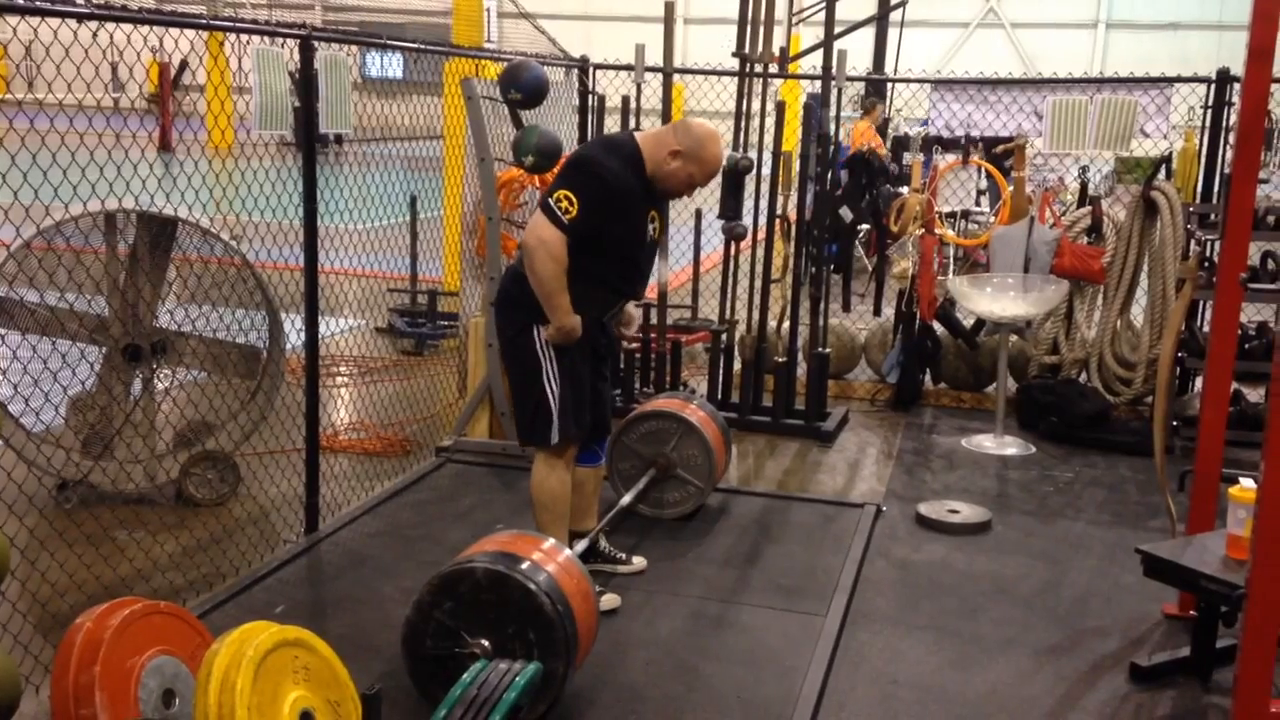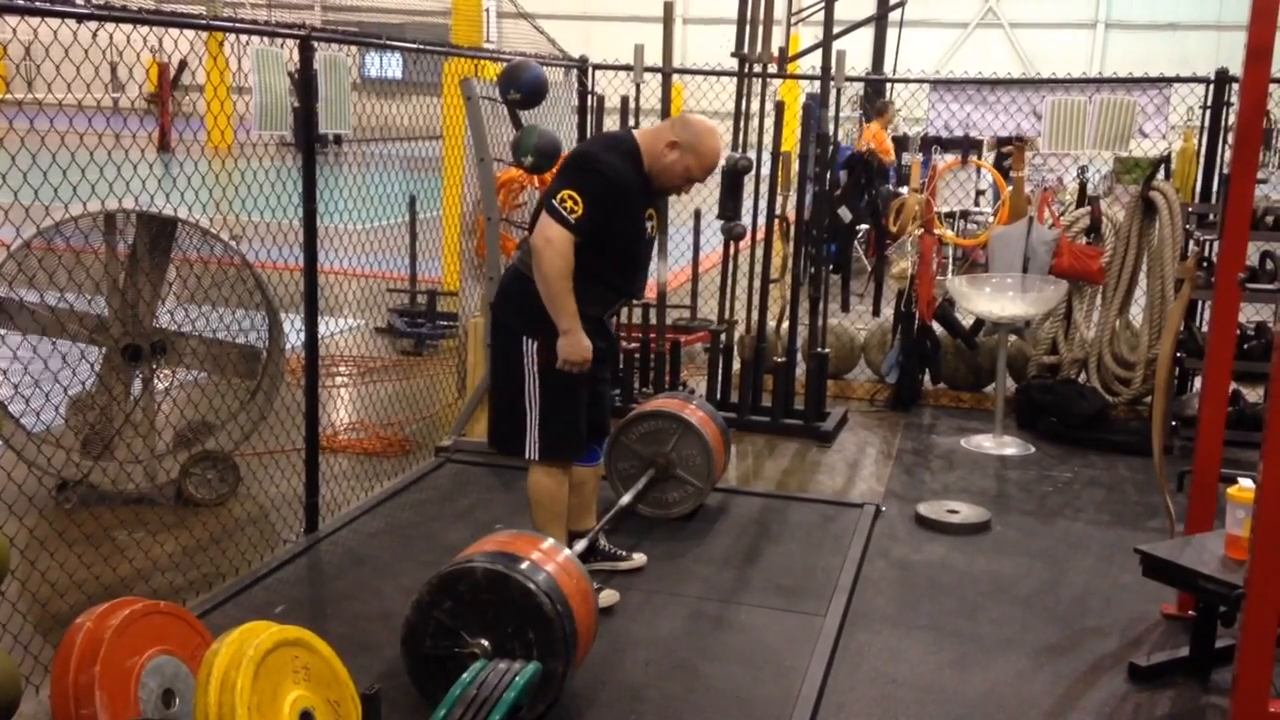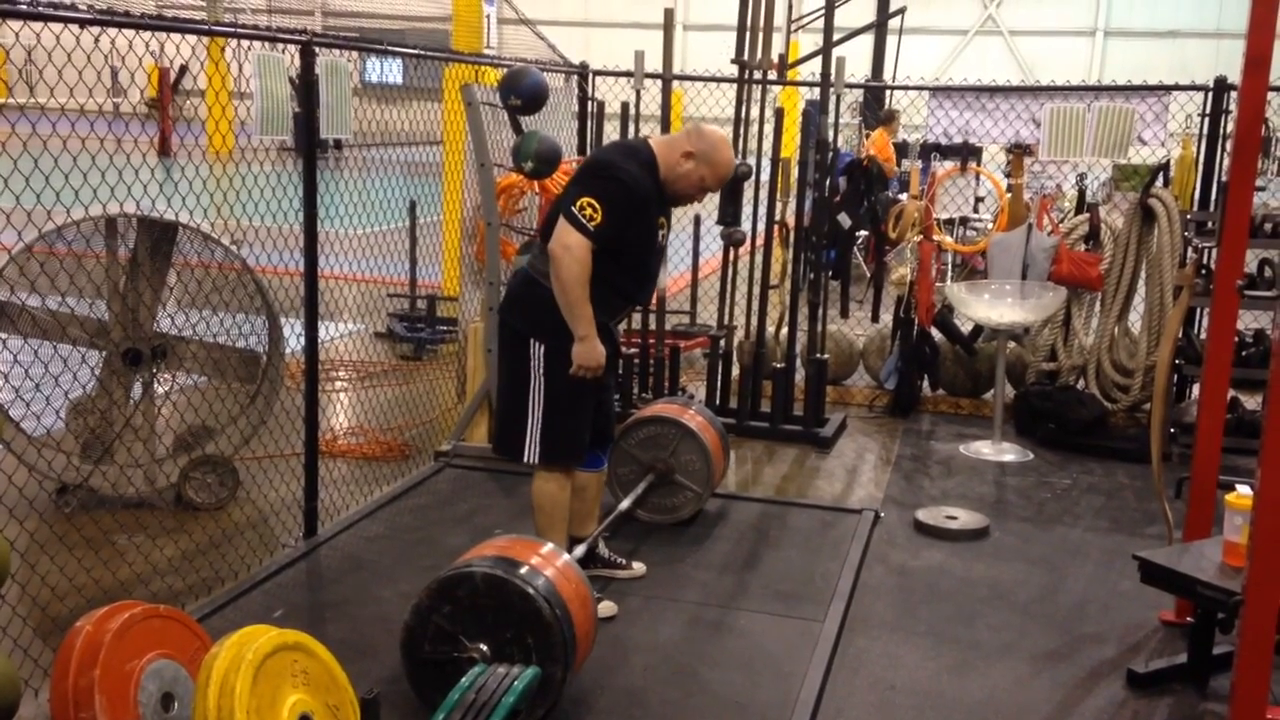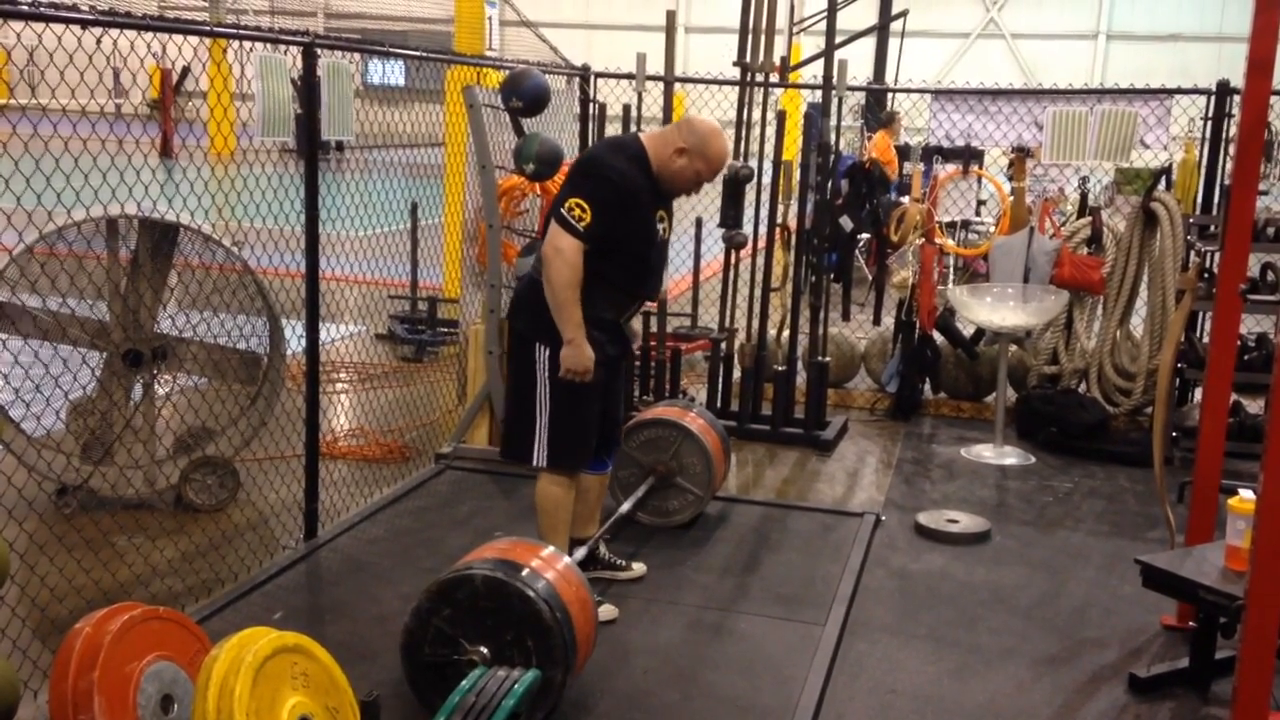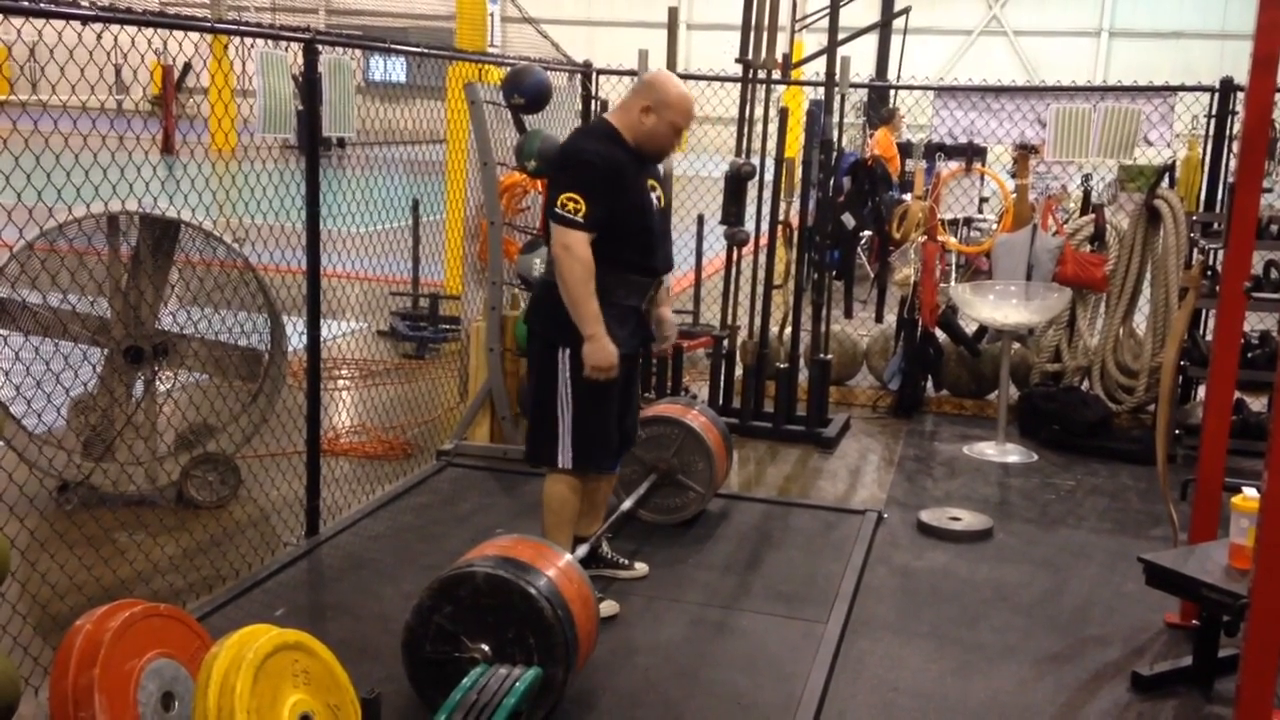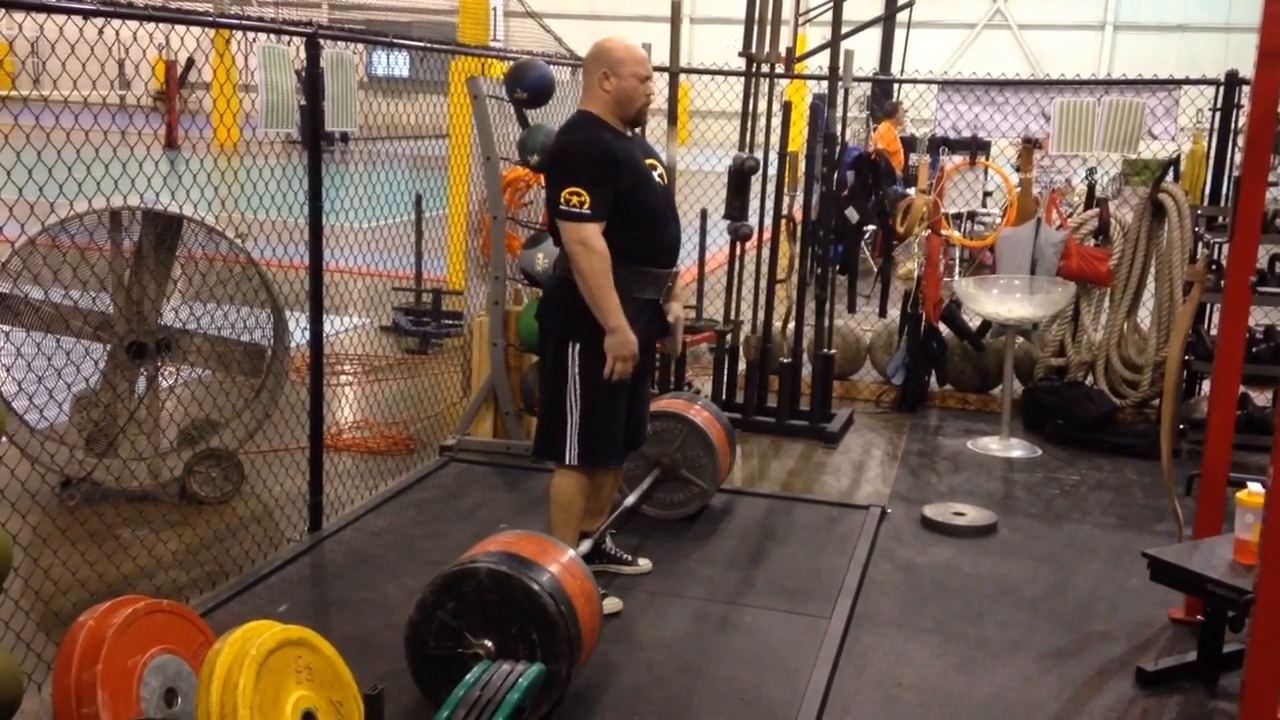
dt=0.7s
person 1, frame 1
left shoulder: (647, 177)
right shoulder: (603, 170)
right elbow: (540, 239)
left wrist: (622, 303)
right wrist: (561, 320)
left hip: (588, 318)
right hip: (545, 318)
left knee: (592, 435)
right knee: (559, 441)
left ankle: (586, 544)
person 1, frame 2
left shoulder: (642, 175)
right shoulder: (602, 168)
right elbow: (549, 241)
right wrist: (568, 331)
left hip: (585, 320)
right hip: (543, 321)
left knee: (589, 437)
right knee: (553, 447)
left ankle: (584, 543)
person 1, frame 3
left shoulder: (651, 182)
right shoulder: (620, 175)
right elbow: (567, 247)
left wrist: (596, 332)
right wrist: (584, 336)
left hip: (588, 325)
right hip: (551, 325)
left knee: (593, 443)
right knee: (556, 452)
left ankle: (584, 550)
person 1, frame 4
left shoulder: (652, 178)
right shoulder: (609, 172)
right elbow: (560, 249)
left wrist: (620, 323)
right wrist: (573, 340)
left hip: (601, 328)
right hip: (559, 330)
left knee: (598, 447)
right knee: (561, 454)
left ankle: (585, 551)
person 1, frame 5
left shoulder: (638, 157)
right shoulder: (589, 156)
right elbow: (570, 248)
left wrist: (658, 306)
right wrist: (593, 336)
left hip: (621, 319)
right hip: (579, 327)
left knee: (609, 447)
right knee: (571, 455)
left ankle: (588, 548)
person 1, frame 6
left shoulder: (630, 141)
right shoulder: (583, 146)
right elbow: (583, 242)
left wrist: (671, 297)
right wrist: (614, 327)
left hip: (633, 313)
right hip: (592, 320)
left knee: (615, 443)
right knee: (580, 450)
left ankle: (594, 543)
